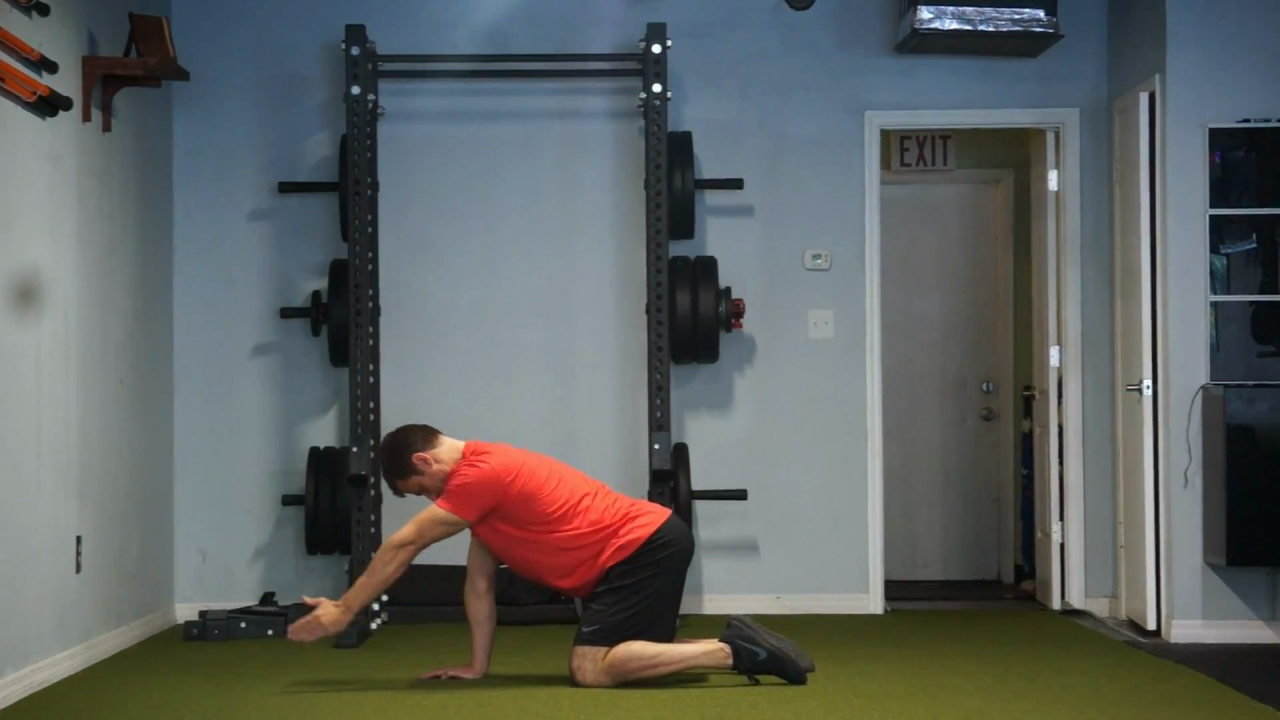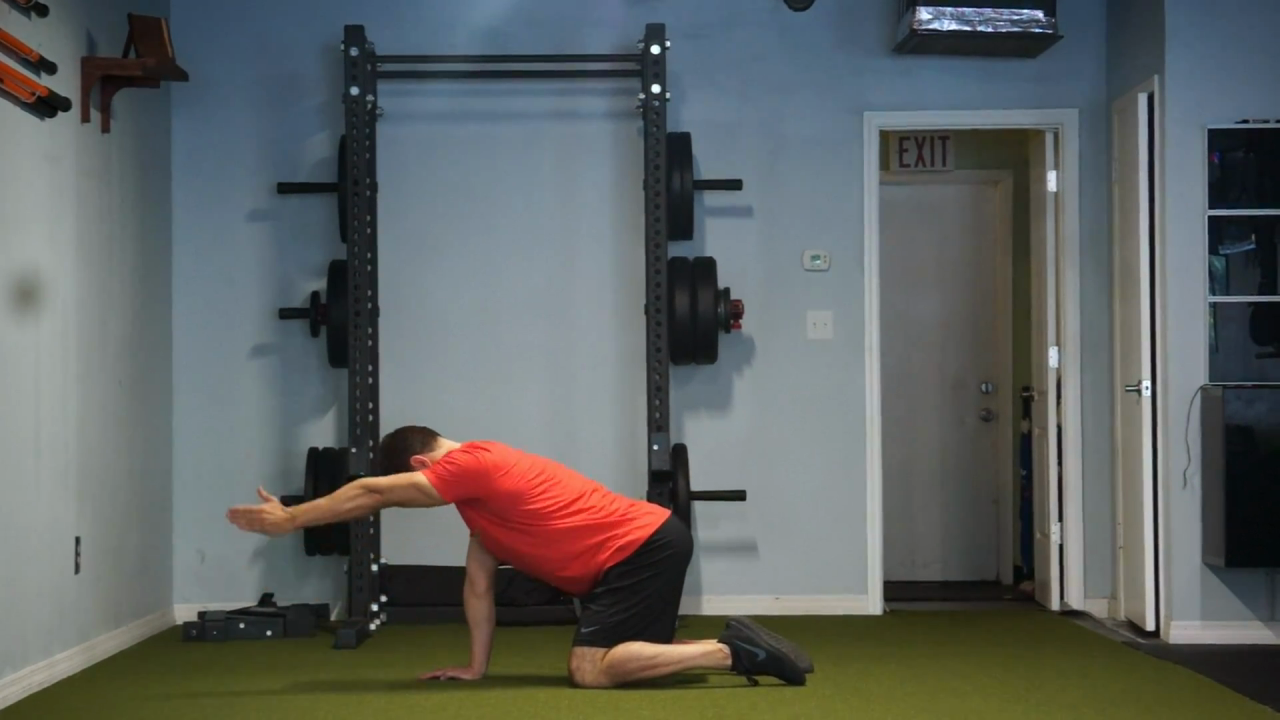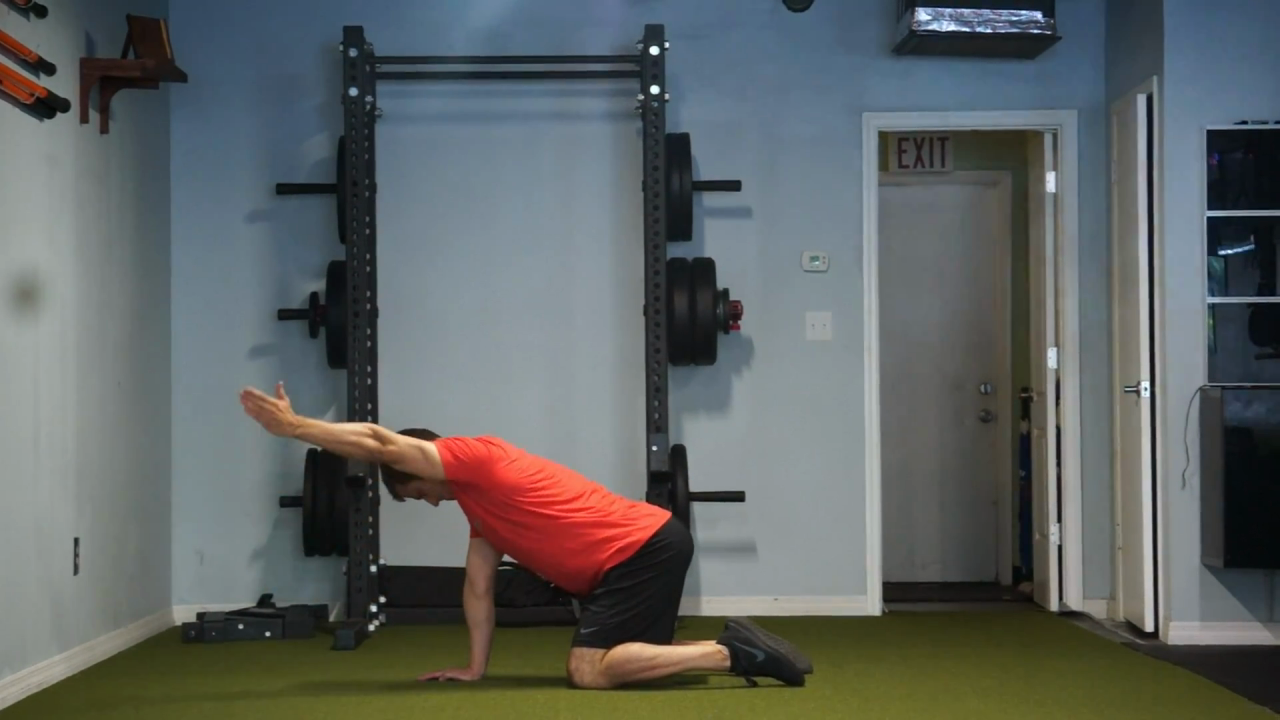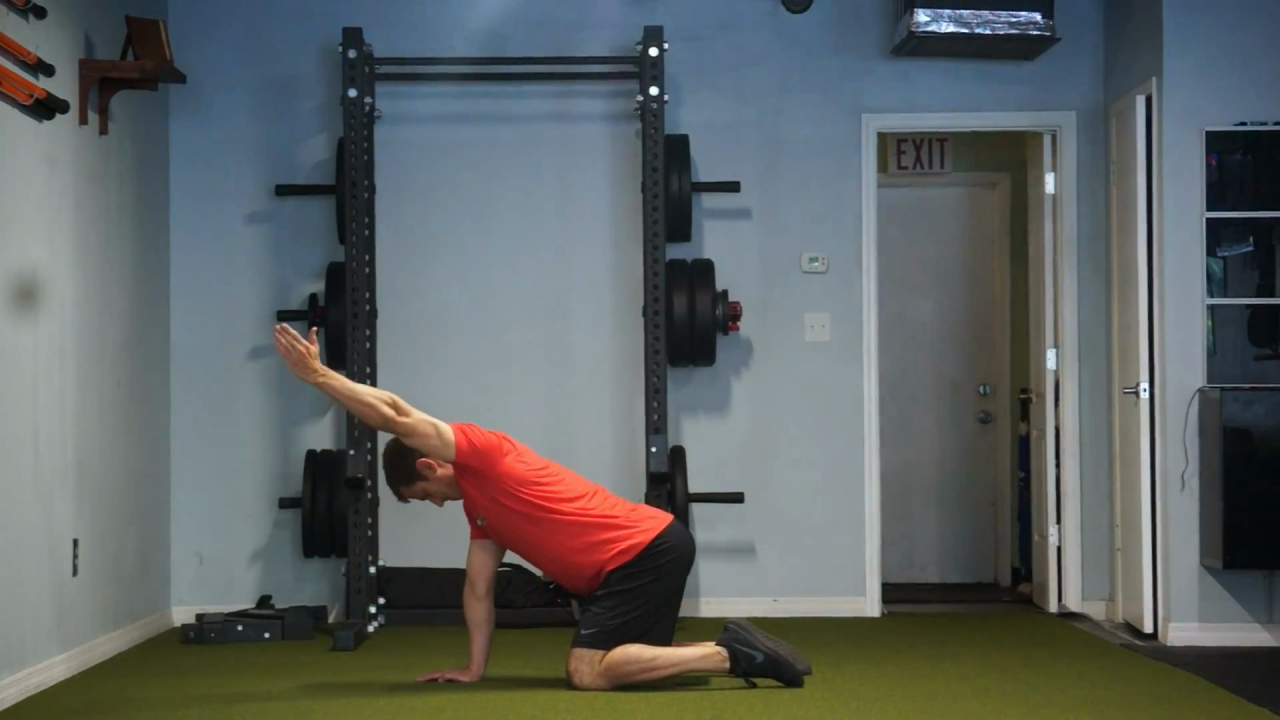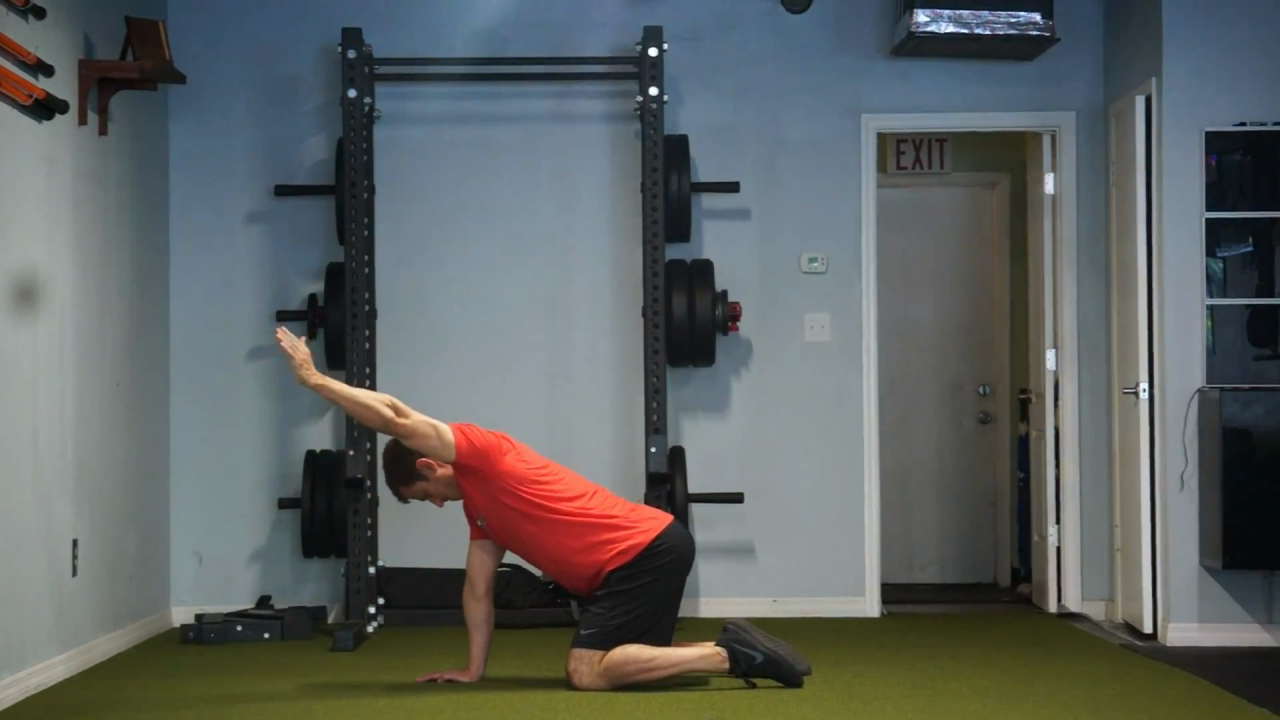
dt=0.5s
person 1, frame 1
left shoulder: (480, 474)
right shoulder: (483, 475)
left elbow: (403, 546)
right elbow: (479, 583)
left wrist: (343, 611)
right wrist: (477, 664)
left hip: (645, 546)
right hip: (651, 542)
left knee: (591, 668)
right knee: (611, 655)
left ankle: (733, 651)
right ankle: (733, 644)
person 1, frame 2
left shoulder: (472, 466)
right shoulder: (477, 487)
left elbow: (370, 493)
right elbow: (478, 585)
left wrist: (288, 518)
right wrist: (475, 665)
left hip: (646, 546)
right hip: (650, 544)
left knee: (589, 668)
right knee: (609, 657)
left ankle: (733, 651)
right ankle: (735, 644)
person 1, frame 3
left shoulder: (477, 458)
right shoulder: (477, 498)
left elbow: (379, 445)
right elbow: (479, 588)
left wrist: (294, 426)
right wrist: (474, 666)
left hip: (645, 549)
right hip: (648, 547)
left knee: (589, 670)
right knee: (615, 658)
left ankle: (731, 652)
right ankle: (732, 646)
person 1, frame 4
left shoulder: (484, 453)
right shoulder: (478, 503)
left elbow: (394, 415)
right elbow: (478, 588)
left wrist: (319, 375)
right wrist: (474, 668)
left hip: (648, 549)
right hip: (647, 551)
left knee: (588, 671)
right knee: (614, 659)
left ankle: (730, 655)
right ankle: (732, 648)
person 1, frame 5
left shoulder: (483, 451)
right shoulder: (477, 503)
left elbow: (393, 416)
right elbow: (478, 588)
left wrist: (313, 378)
right wrist: (473, 668)
left hip: (647, 549)
right hip: (647, 551)
left knee: (586, 672)
right knee: (613, 659)
left ankle: (729, 656)
right ankle: (730, 647)
